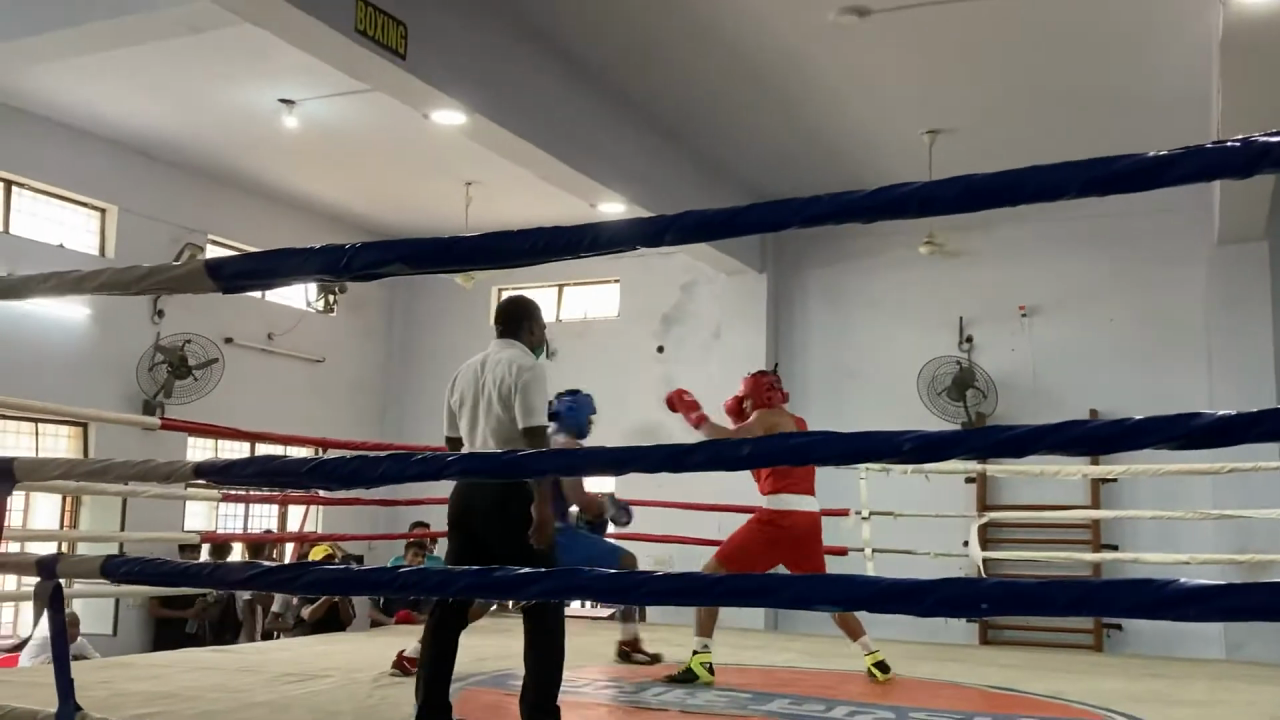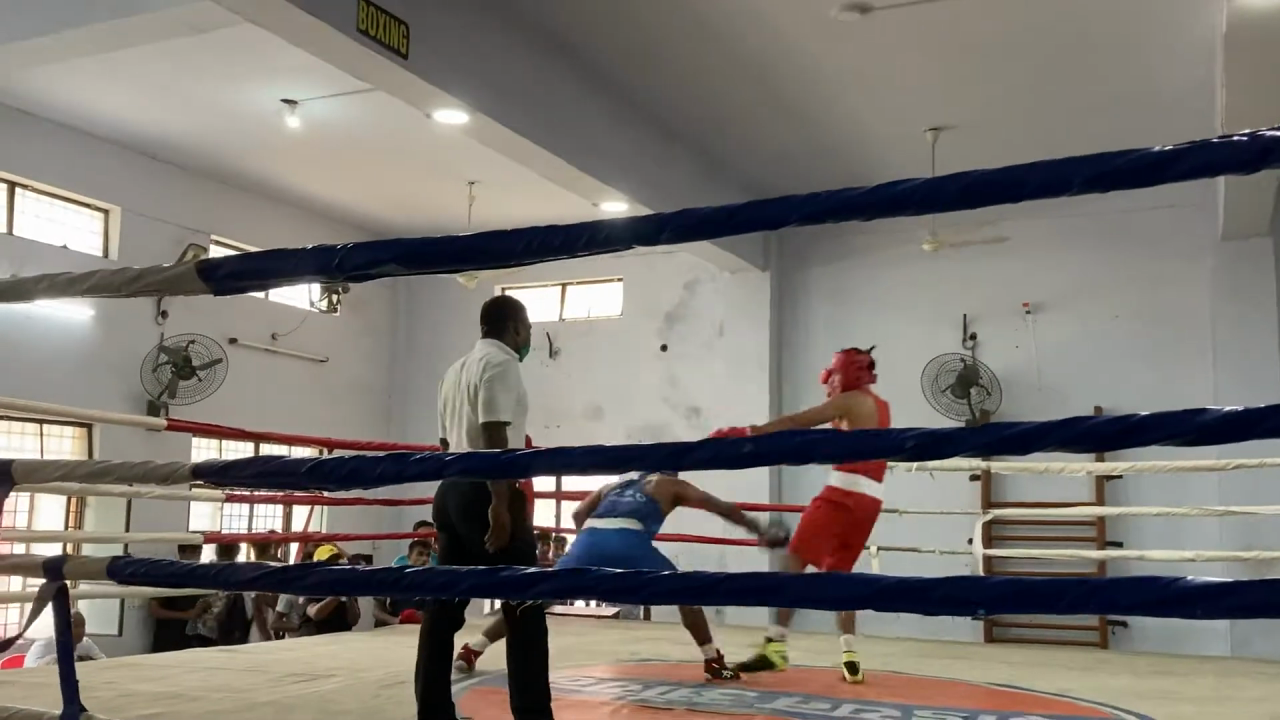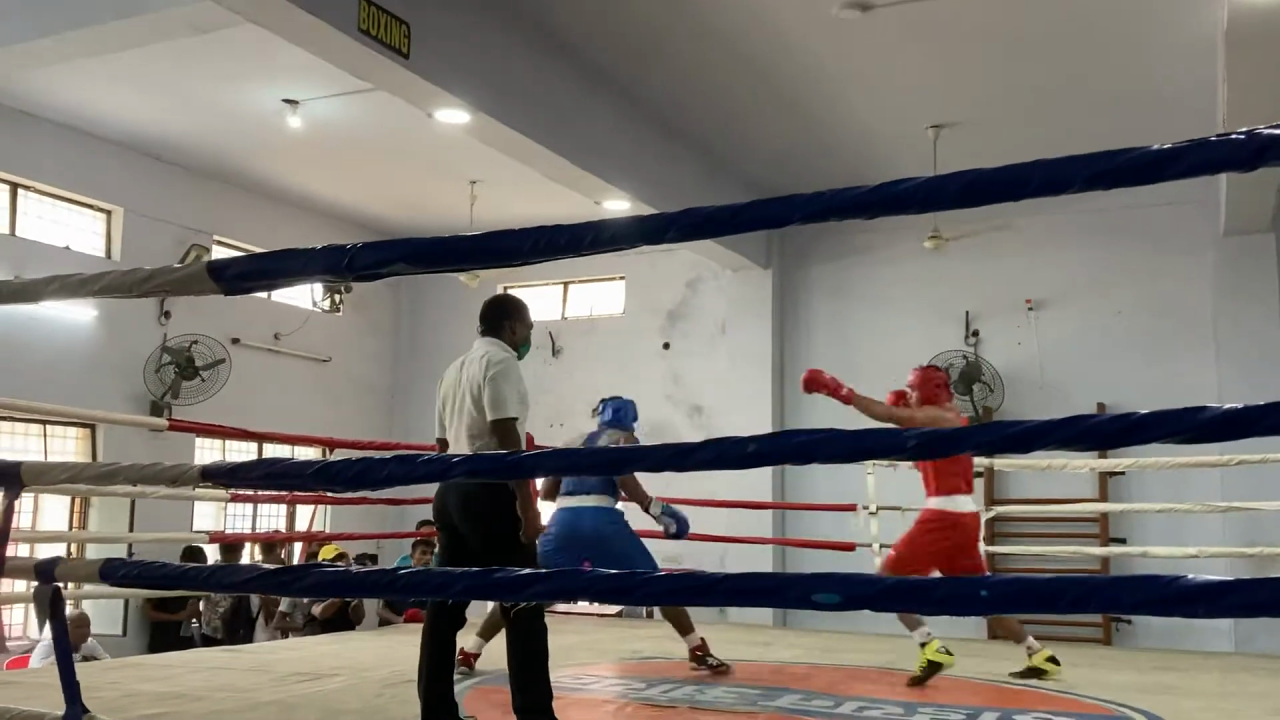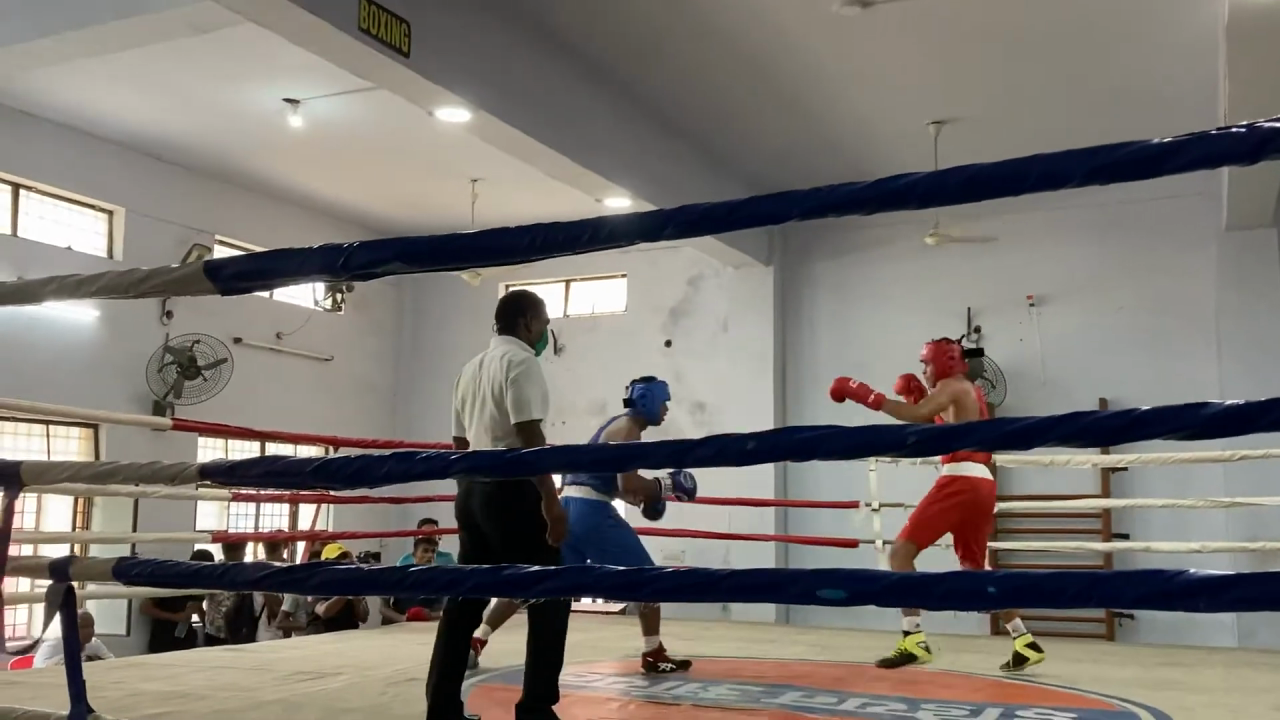
dt=0.3s
person 1, frame 1
left shoulder: (464, 371)
right shoulder: (526, 366)
right elbow: (534, 437)
right wrist: (543, 502)
left hip: (467, 492)
right hip: (511, 492)
left knee: (450, 605)
right knee: (543, 607)
person 1, frame 2
left shoulder: (456, 369)
right shoulder: (500, 363)
right elbow: (494, 436)
right wrist: (502, 502)
left hip: (451, 491)
right hip: (485, 492)
left knee: (444, 605)
right knee: (523, 607)
person 1, frame 3
left shoulder: (454, 369)
right shoulder: (499, 361)
right elbow: (504, 434)
right wrist: (524, 498)
left hip: (451, 490)
right hip: (489, 492)
left knee: (445, 604)
right knee: (522, 605)
person 1, frame 4
left shoulder: (471, 368)
right shoulder: (521, 361)
right elbow: (529, 435)
right wrist: (551, 500)
left hip: (474, 490)
right hip: (511, 491)
left knee: (464, 602)
right knee: (549, 601)
person 2, frame 1
left shoulder: (767, 417)
right shoulder: (797, 424)
left elbow: (729, 442)
left wrist: (696, 415)
right wrist: (740, 422)
left hip: (778, 515)
right hip: (807, 517)
left knee: (710, 575)
left ankle: (701, 661)
right ankle: (875, 659)
person 2, frame 2
left shoulder: (849, 401)
right shoulder: (879, 407)
left elbow: (798, 422)
left wrist: (744, 433)
left hip: (843, 495)
right hip: (870, 501)
left knee: (793, 566)
right knee: (837, 578)
left ankle: (773, 647)
right ankle: (850, 658)
person 2, frame 3
left shoulder: (935, 416)
right shoulder: (946, 420)
left elbow: (886, 414)
right elbow: (927, 464)
left wrist: (838, 390)
right wrist: (909, 428)
left hip: (945, 516)
right hip: (964, 517)
left knee: (886, 579)
left ankle: (932, 649)
right ankle: (1040, 656)
person 2, frame 4
left shoulder: (952, 385)
right shoulder: (969, 393)
left elbow: (915, 417)
left wrist: (867, 396)
right wrist: (916, 397)
left hip: (960, 482)
right hip: (981, 486)
left knee: (900, 553)
right knee: (974, 571)
left ankle: (913, 639)
right ankle: (1025, 644)
person 3, frame 1
right shoulder: (569, 447)
right elbow: (580, 501)
right wrist: (609, 507)
right hip: (552, 537)
left knee: (484, 600)
right knee: (627, 565)
left ankle: (412, 656)
right ankle: (629, 644)
person 3, frame 2
left shoulder: (615, 484)
right shoulder: (673, 486)
left elbow: (579, 515)
right elbow: (720, 507)
right wrist: (761, 529)
left hip: (590, 540)
right hip: (629, 544)
left ankle: (471, 650)
right ankle: (713, 661)
person 3, frame 3
left shoulder: (573, 444)
right shoulder: (624, 438)
left elbow: (547, 491)
right elbow: (624, 478)
right wrist: (655, 508)
left hip: (564, 520)
right hip: (602, 520)
left ankle: (469, 652)
right ankle: (699, 650)
person 3, frame 4
left shoulder: (617, 425)
right shoulder: (628, 431)
right elbow: (630, 486)
left wrist: (651, 494)
right wrist: (665, 485)
left hip: (566, 511)
right hip: (585, 510)
left ankle: (476, 640)
right ankle: (654, 655)
